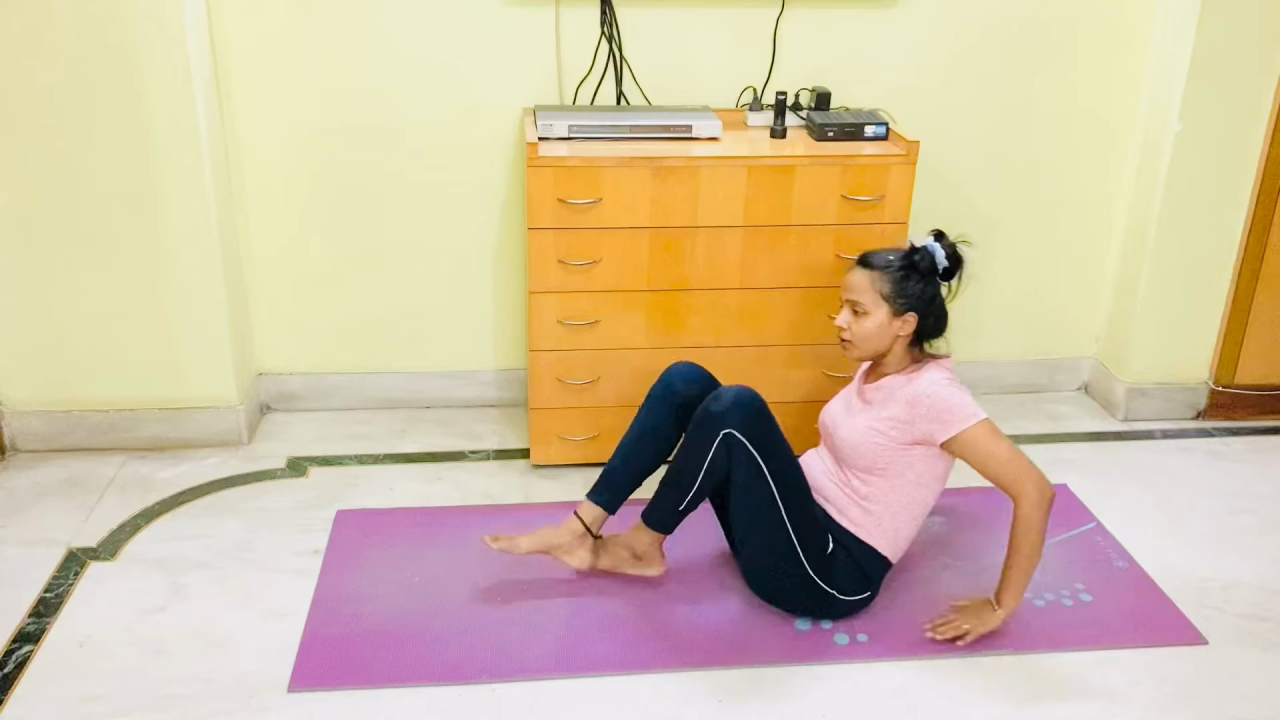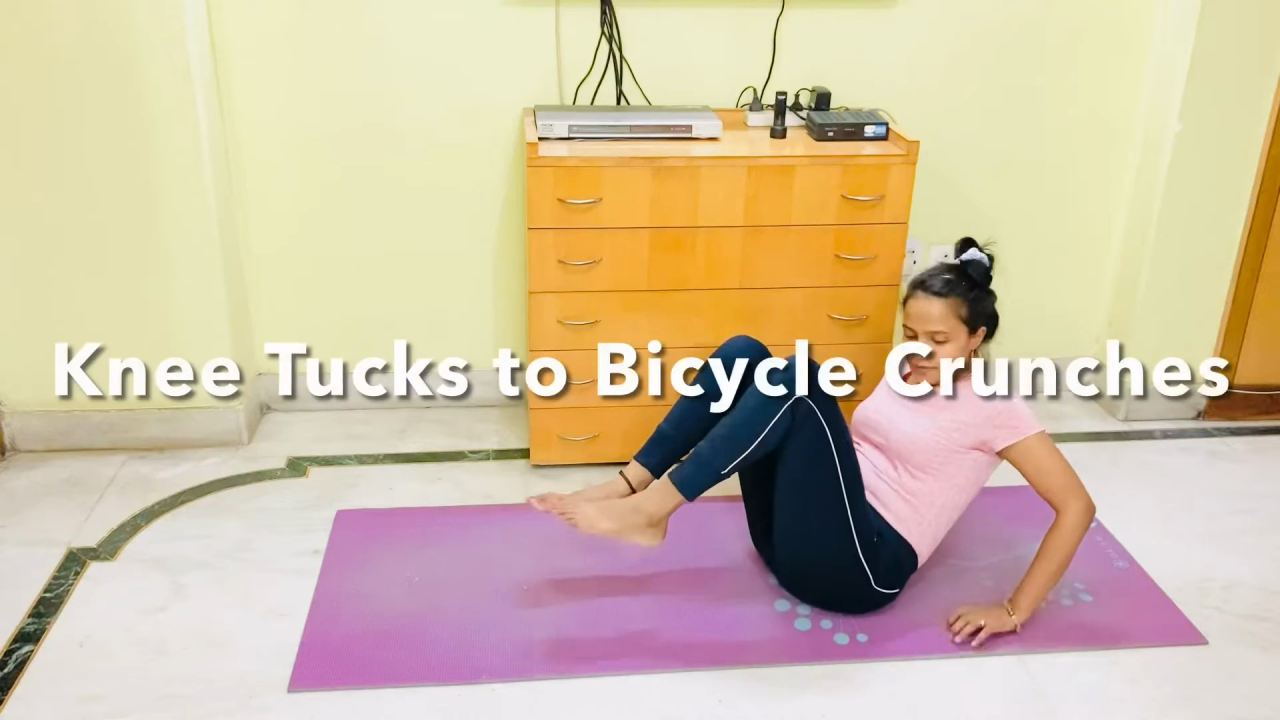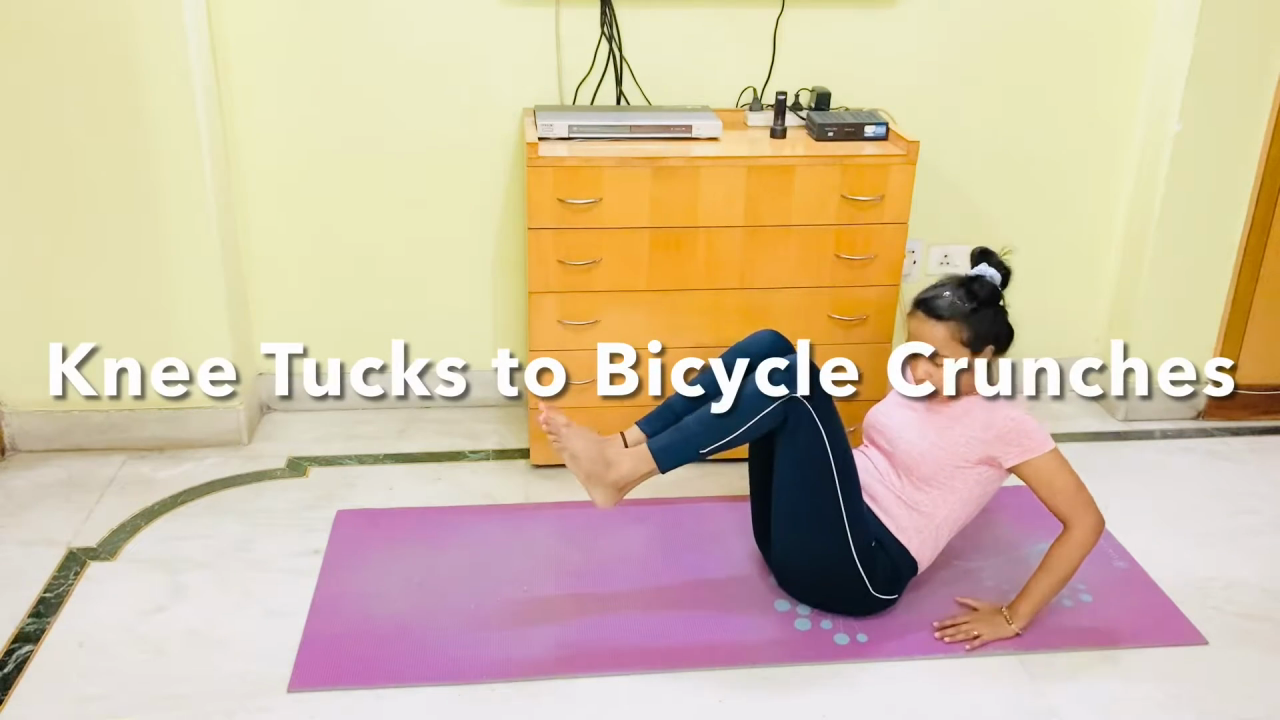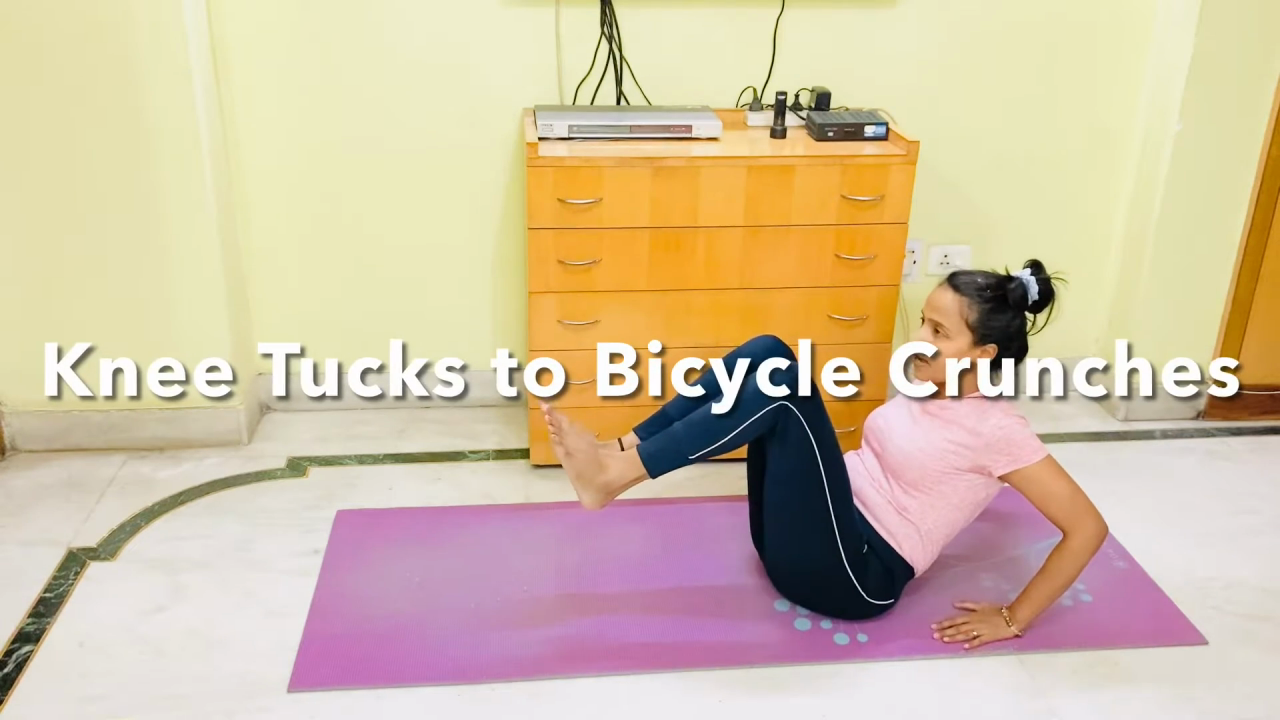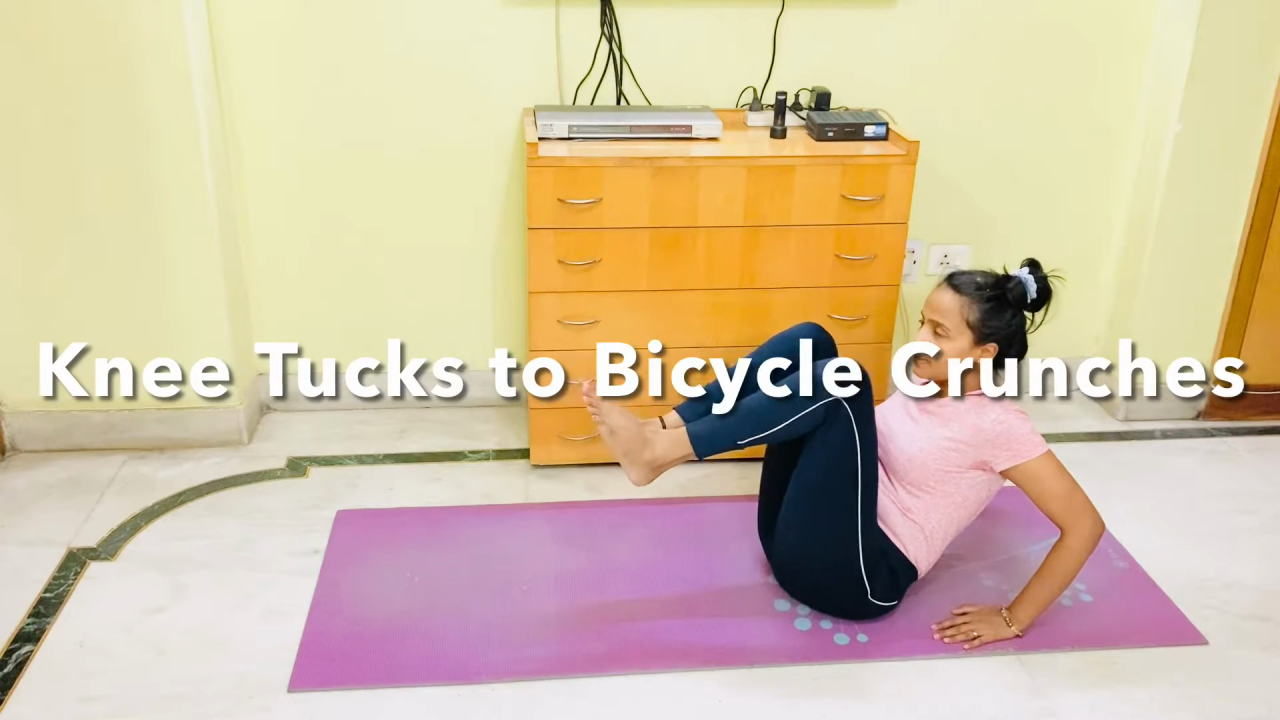
dt=0.7s
person 1, frame 1
left shoulder: (931, 396)
right shoulder: (881, 367)
left elbow: (1034, 492)
left wrist: (998, 608)
left hip: (832, 574)
right hip: (802, 520)
left knee: (736, 407)
right knee: (684, 381)
left ankle: (644, 544)
right ankle: (586, 529)
person 1, frame 2
left shoulder: (992, 408)
right shoulder: (905, 374)
left elbow: (1076, 504)
left wrist: (1017, 607)
left hip: (858, 566)
right hip: (795, 534)
left knee: (798, 376)
right knee: (742, 353)
left ankle: (652, 511)
right ankle: (632, 483)
person 1, frame 3
left shoulder: (1003, 424)
right shoulder: (920, 378)
left elbow: (1085, 522)
left wrist: (1014, 617)
left hip: (856, 568)
right hip: (794, 531)
left knee: (795, 378)
right knee: (766, 348)
left ankle: (623, 472)
right ankle: (625, 446)
person 1, frame 4
left shoulder: (996, 430)
right shoulder: (930, 386)
left elbow: (1088, 528)
left wrist: (1012, 619)
left hip: (850, 571)
right hip: (820, 523)
left knee: (785, 386)
right knee: (767, 353)
left ankle: (616, 475)
right ankle: (619, 451)
person 1, frame 5
left shoulder: (996, 427)
right shoulder: (926, 382)
left elbow: (1084, 527)
left wrist: (1013, 620)
left hip: (854, 574)
right hip: (796, 531)
right knee: (808, 340)
left ankle: (661, 451)
right ankle: (664, 428)
